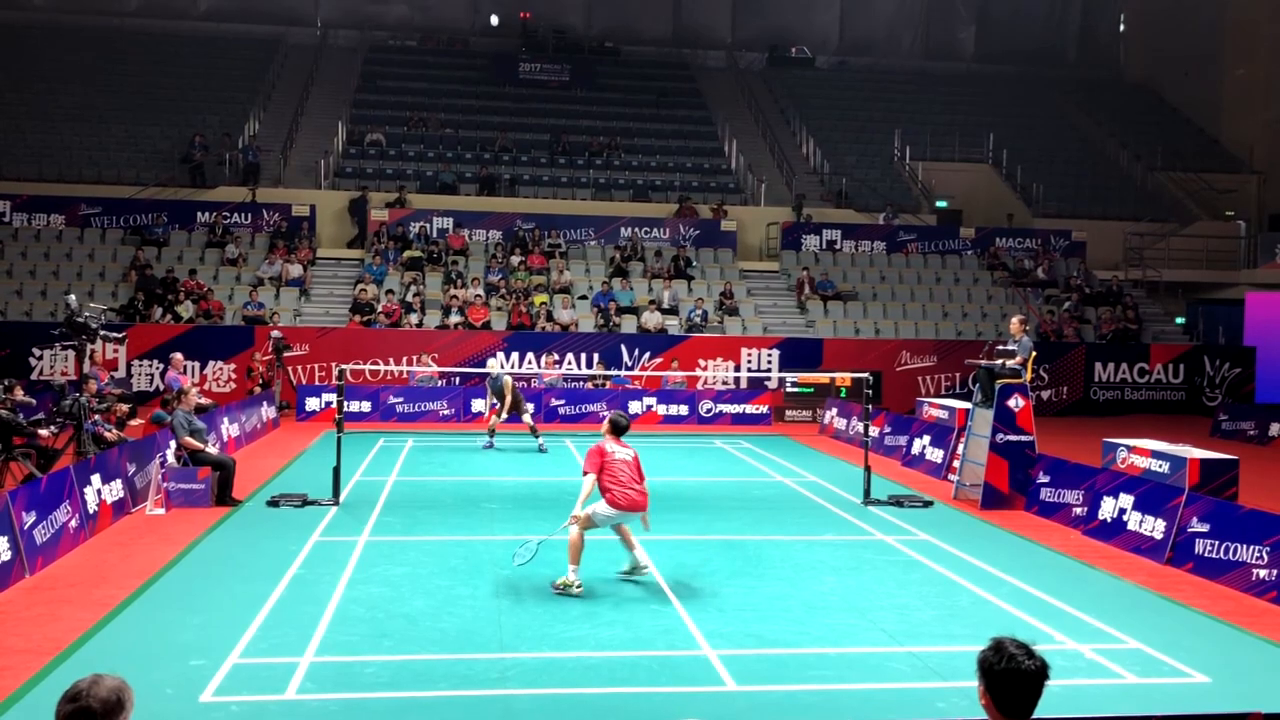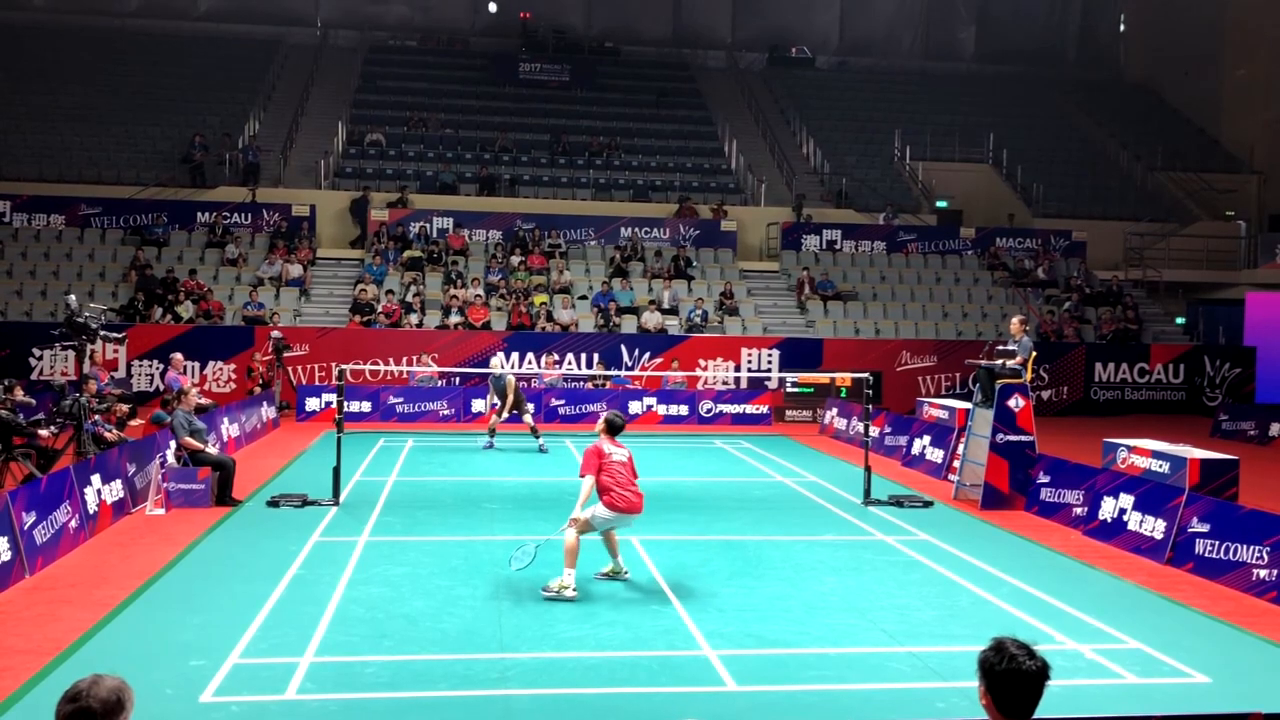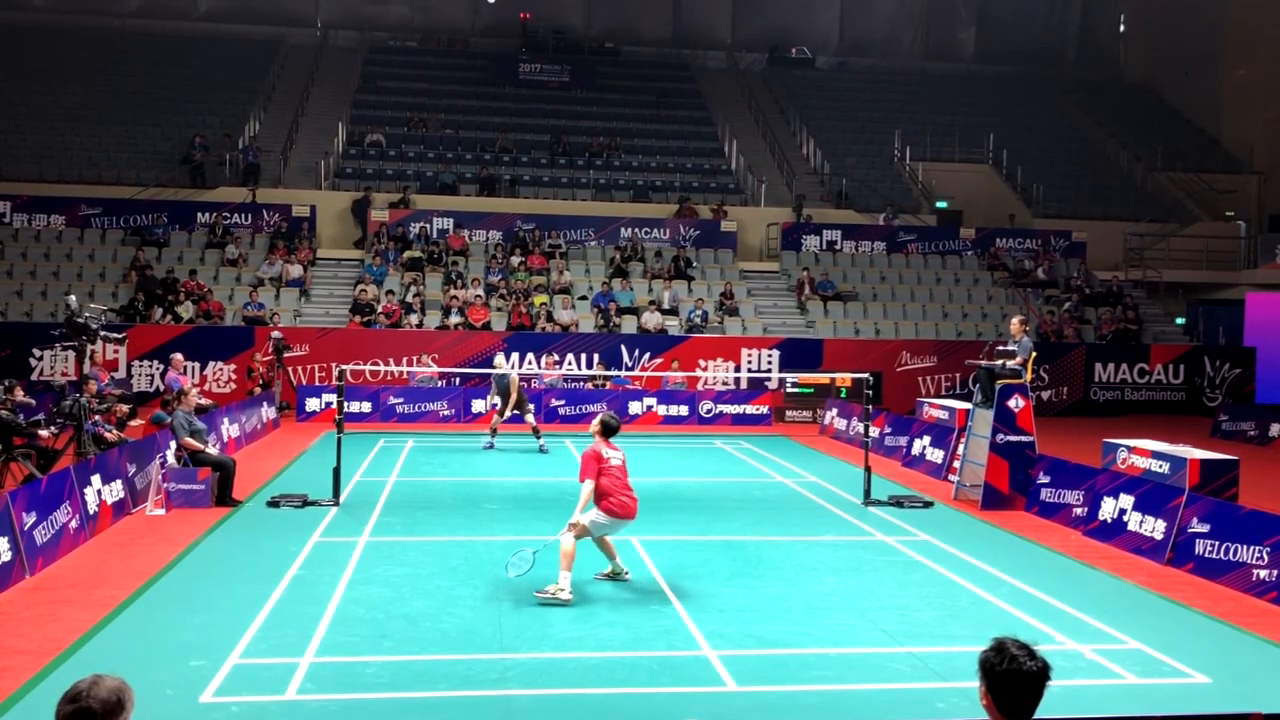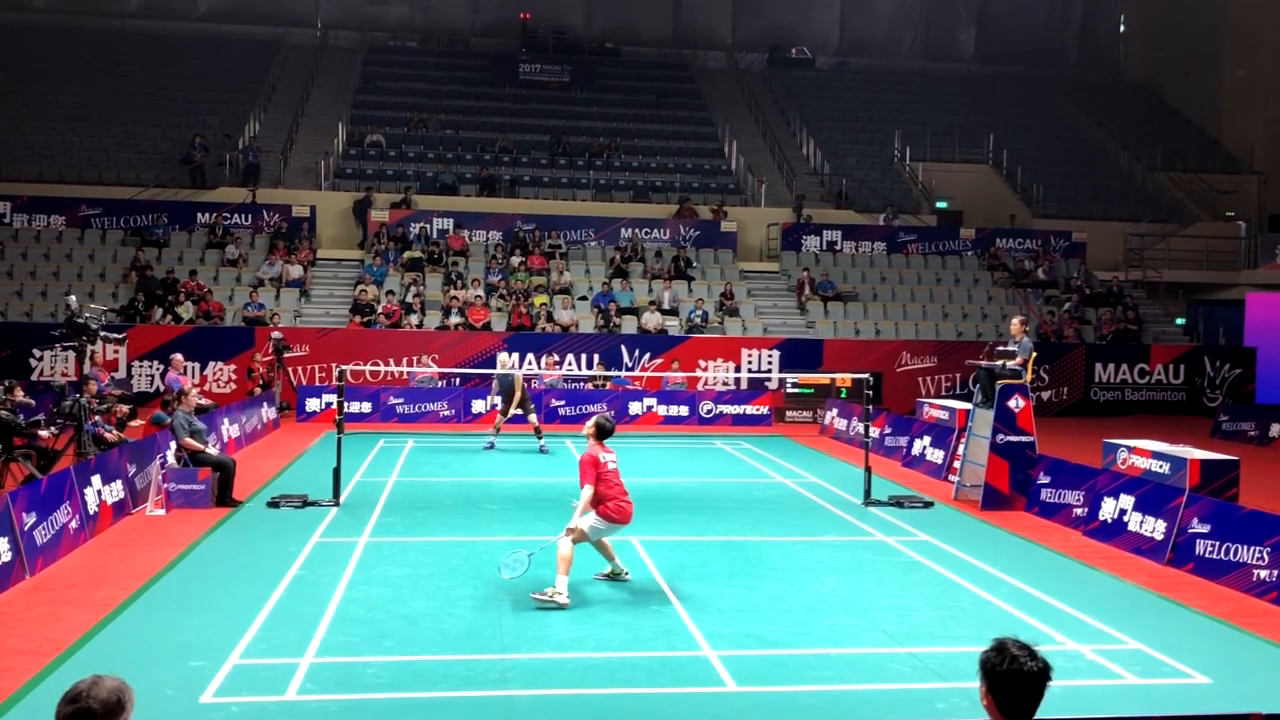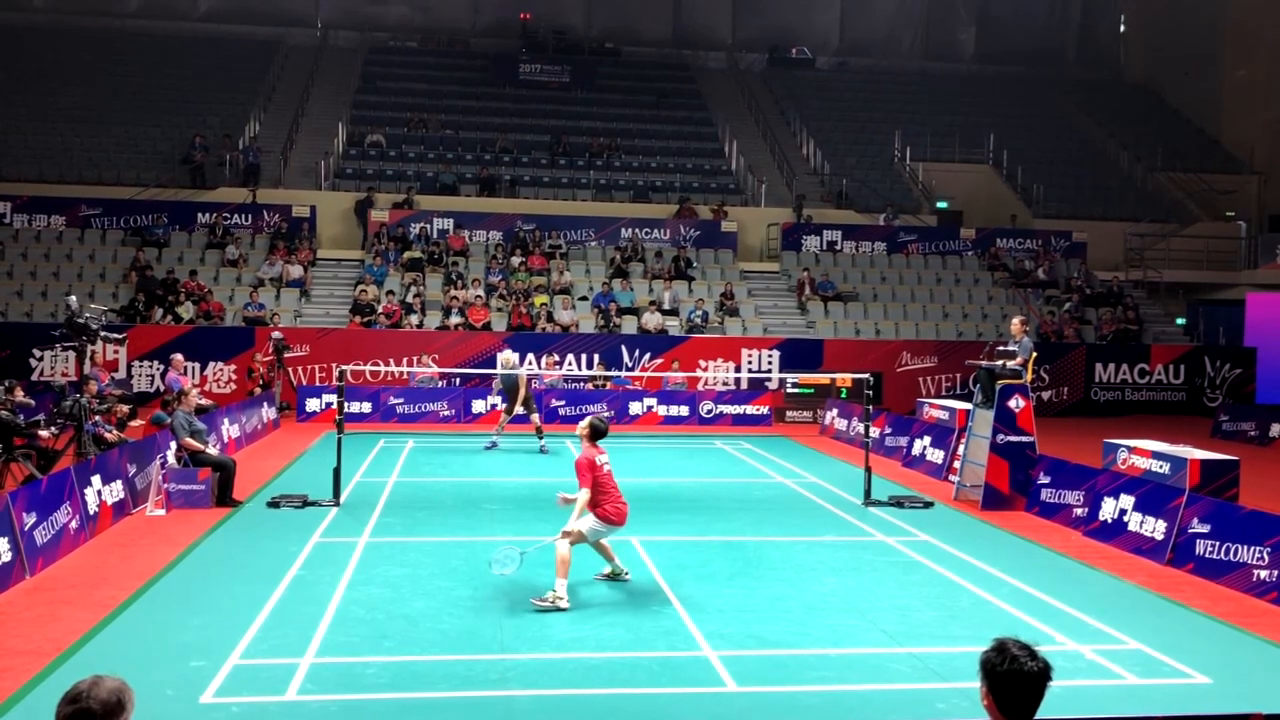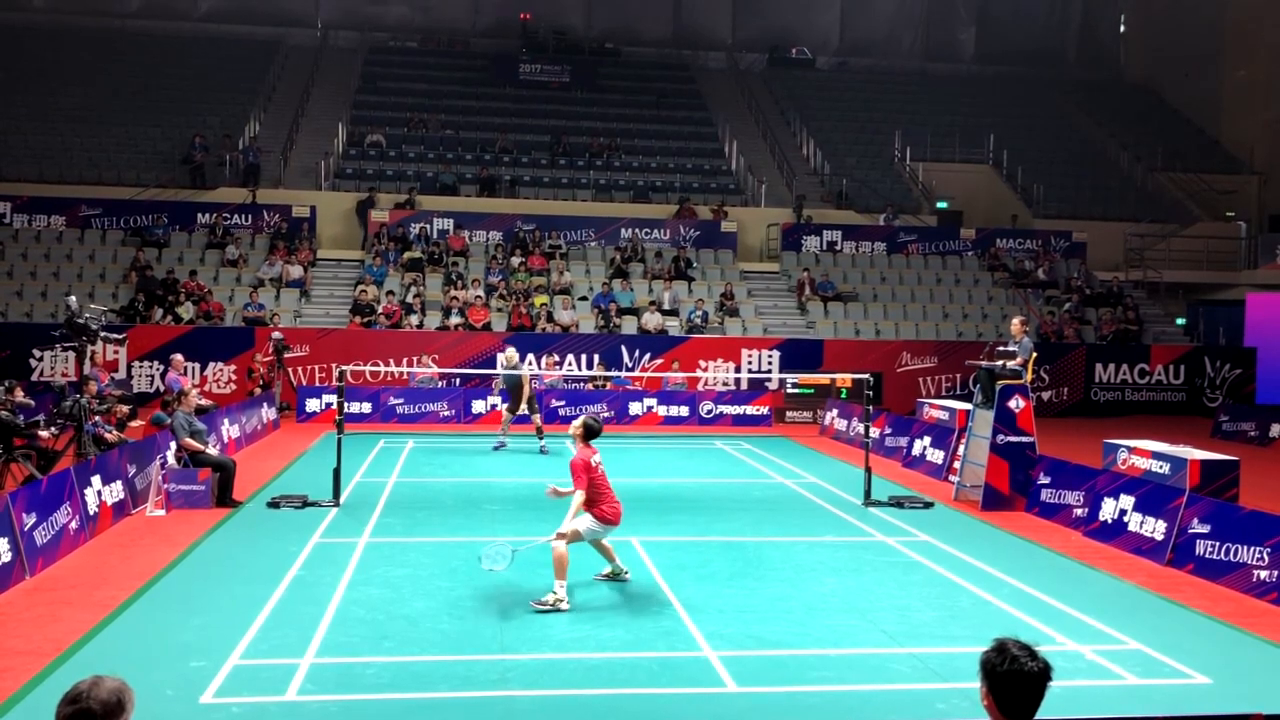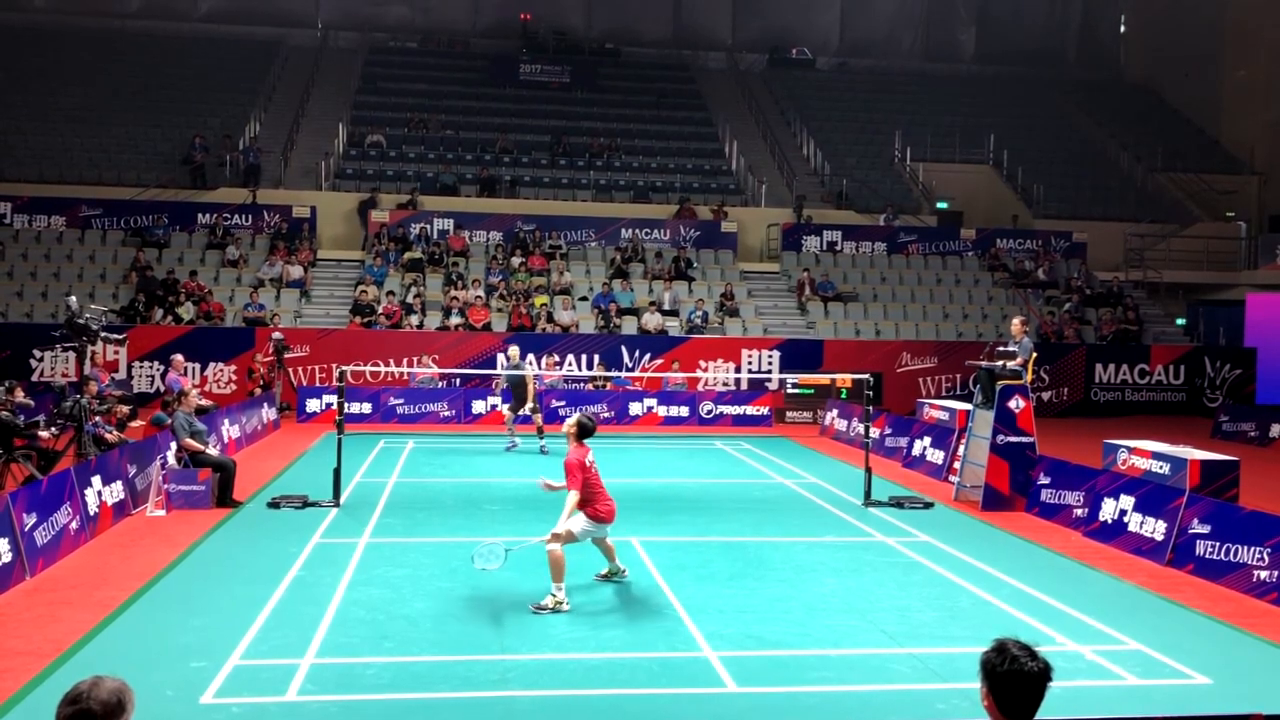
dt=0.2s
person 1, frame 1
left shoulder: (598, 448)
right shoulder: (630, 451)
left elbow: (590, 479)
left wrist: (578, 507)
right wrist: (644, 514)
left hip: (619, 502)
right hip: (640, 503)
left knee: (577, 526)
right knee: (616, 521)
left ankle: (572, 581)
right ankle: (639, 563)
person 1, frame 2
left shoulder: (595, 449)
right shoulder: (625, 450)
left elbow: (589, 481)
left wrist: (577, 509)
left hip: (616, 504)
right hip: (636, 505)
left knee: (573, 530)
right knee: (604, 526)
left ankle: (567, 584)
right ankle: (618, 569)
person 1, frame 3
left shoulder: (592, 452)
right shoulder: (618, 452)
left elbow: (589, 485)
left wrist: (577, 514)
left hip: (613, 509)
right hip: (630, 508)
left knee: (569, 535)
right knee: (596, 531)
left ankle: (562, 588)
right ankle: (618, 569)
person 1, frame 4
left shoulder: (589, 456)
right shoulder: (609, 453)
left elbow: (589, 490)
left wrist: (575, 519)
right wrist: (587, 507)
left hip: (610, 513)
right hip: (625, 510)
left knee: (566, 539)
right knee: (592, 533)
left ankle: (560, 591)
right ankle: (618, 570)
person 1, frame 5
left shoulder: (584, 458)
right shoulder: (600, 453)
left elbow: (586, 493)
left wrist: (571, 522)
right wrist: (574, 498)
left hip: (606, 515)
right hip: (619, 511)
left knee: (563, 540)
right knee: (590, 535)
left ankle: (559, 595)
right ankle: (618, 570)
person 1, frame 6
left shoulder: (579, 459)
right shoulder: (592, 452)
left elbow: (581, 494)
left wrist: (566, 524)
right wrist: (565, 492)
left hip: (602, 514)
right hip: (612, 510)
left knee: (559, 540)
right knee: (592, 536)
left ankle: (559, 596)
right ankle: (618, 570)
person 1, frame 7
left shoulder: (573, 458)
right shoulder: (584, 450)
left elbow: (575, 494)
left wrist: (561, 524)
right wrist: (557, 486)
left hip: (595, 513)
right hip: (606, 508)
left knee: (553, 542)
right knee: (598, 537)
left ankle: (558, 598)
right ankle: (616, 569)
